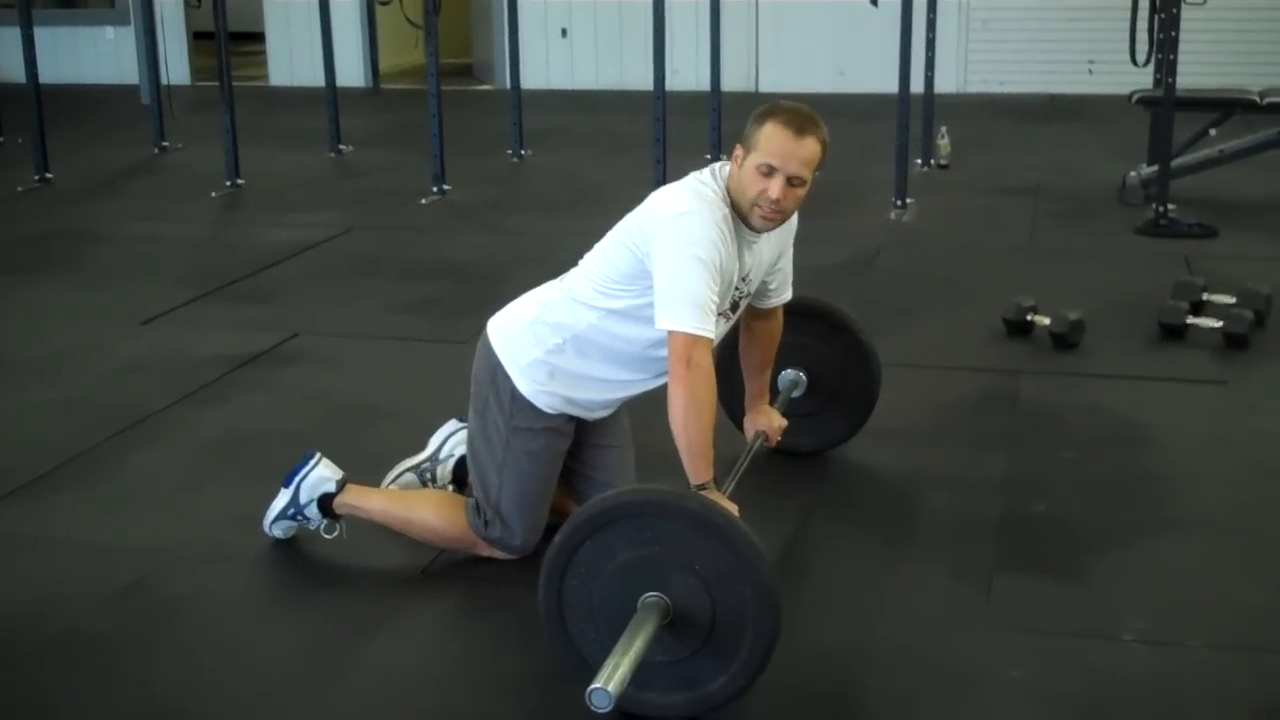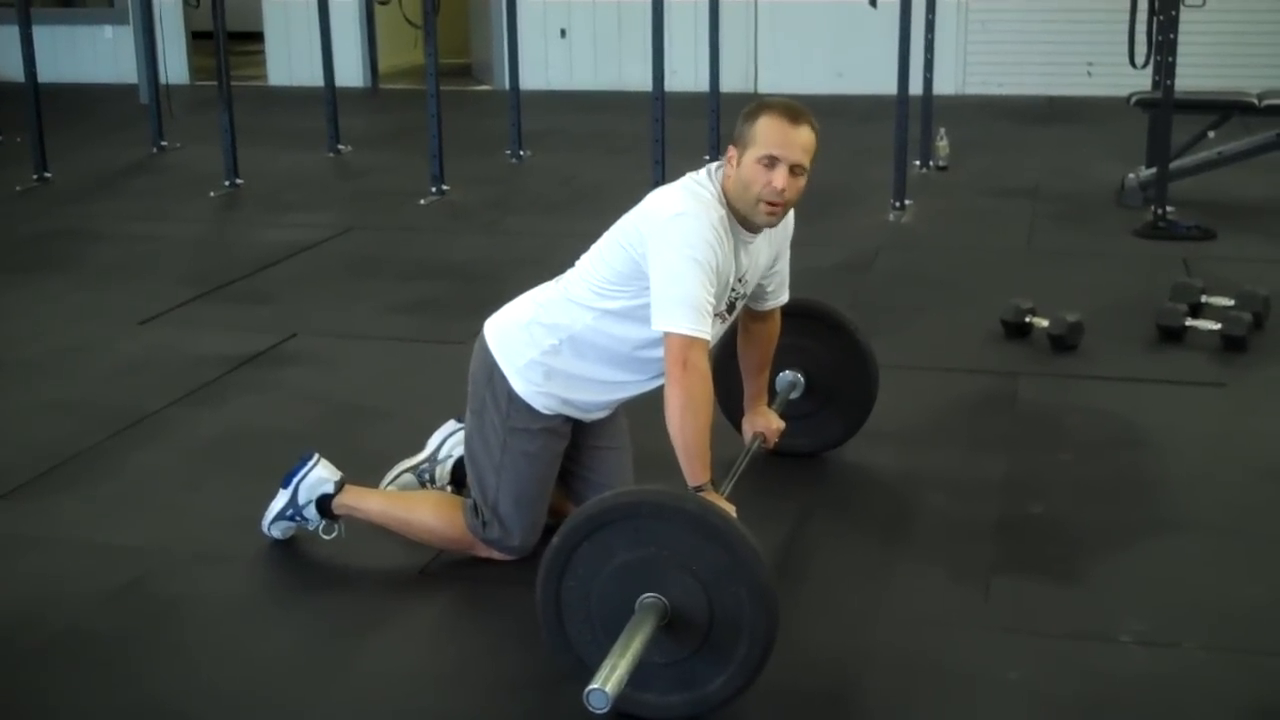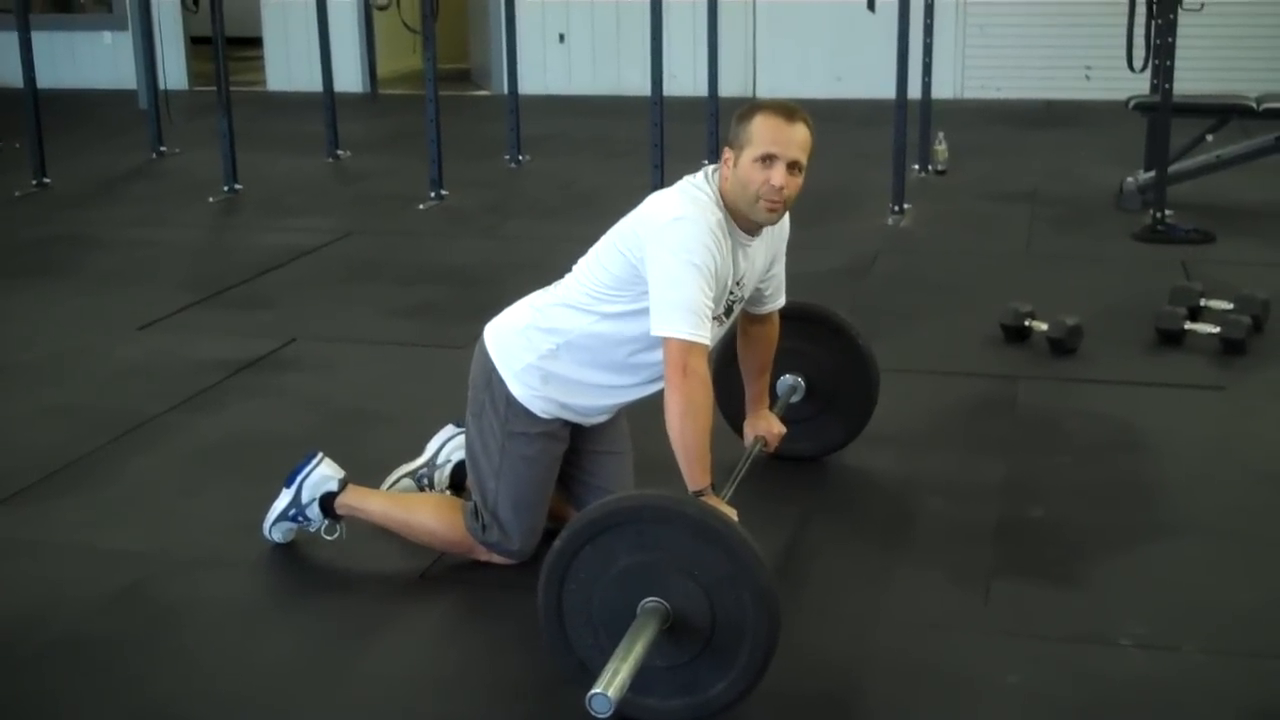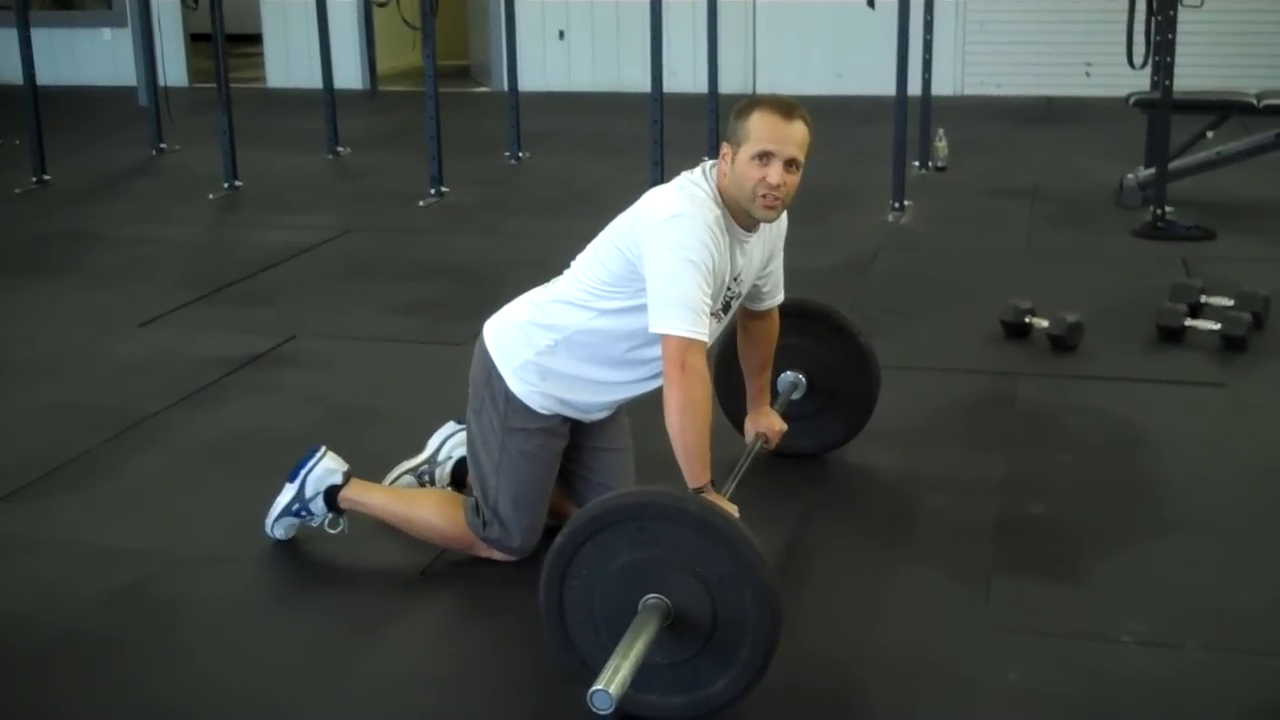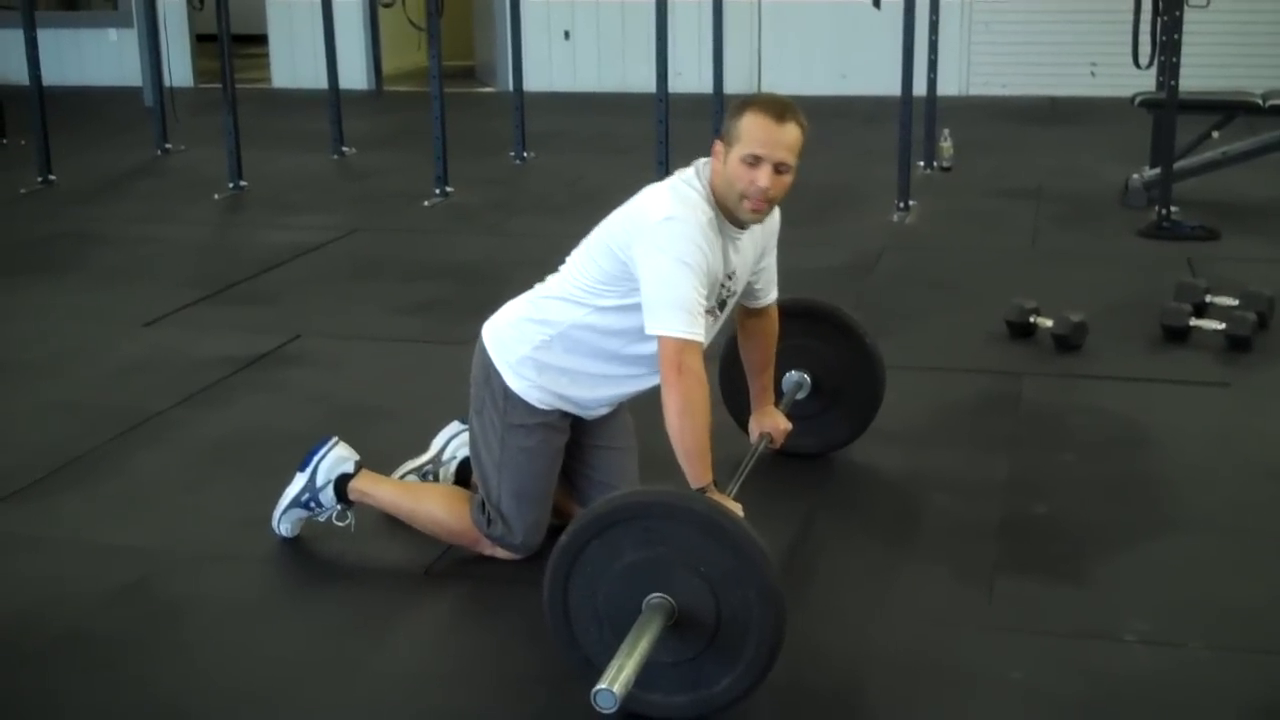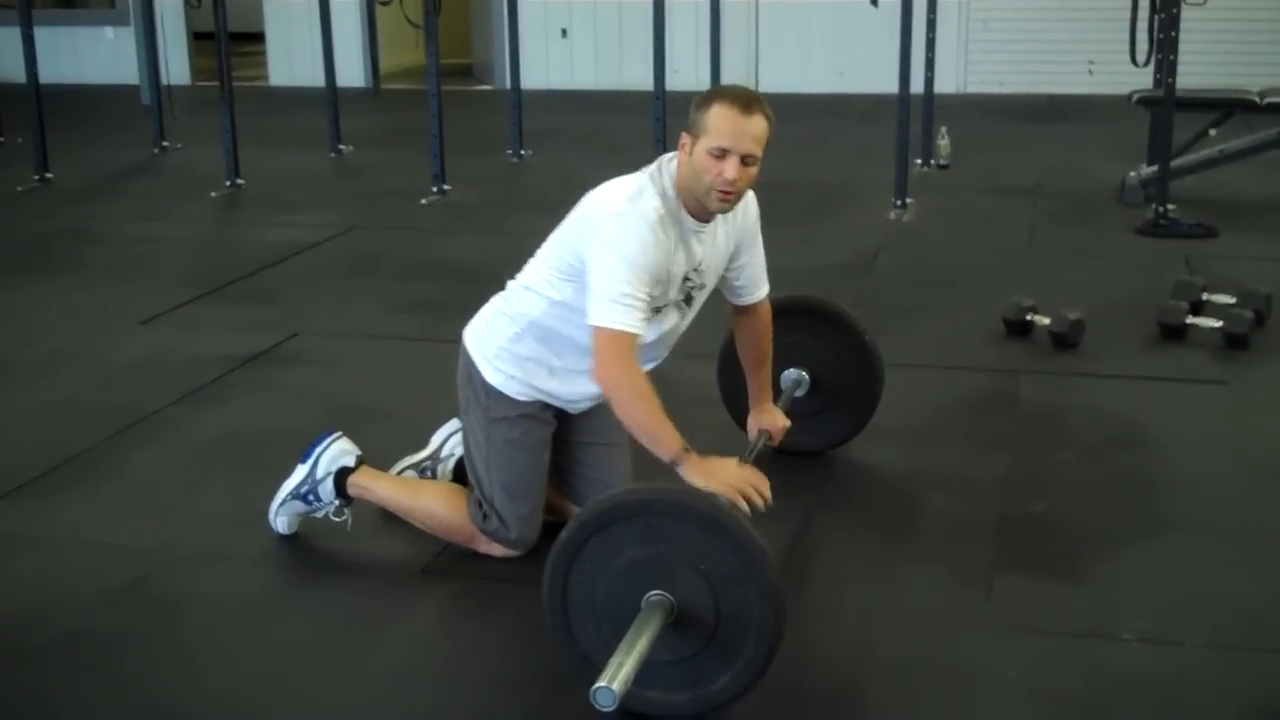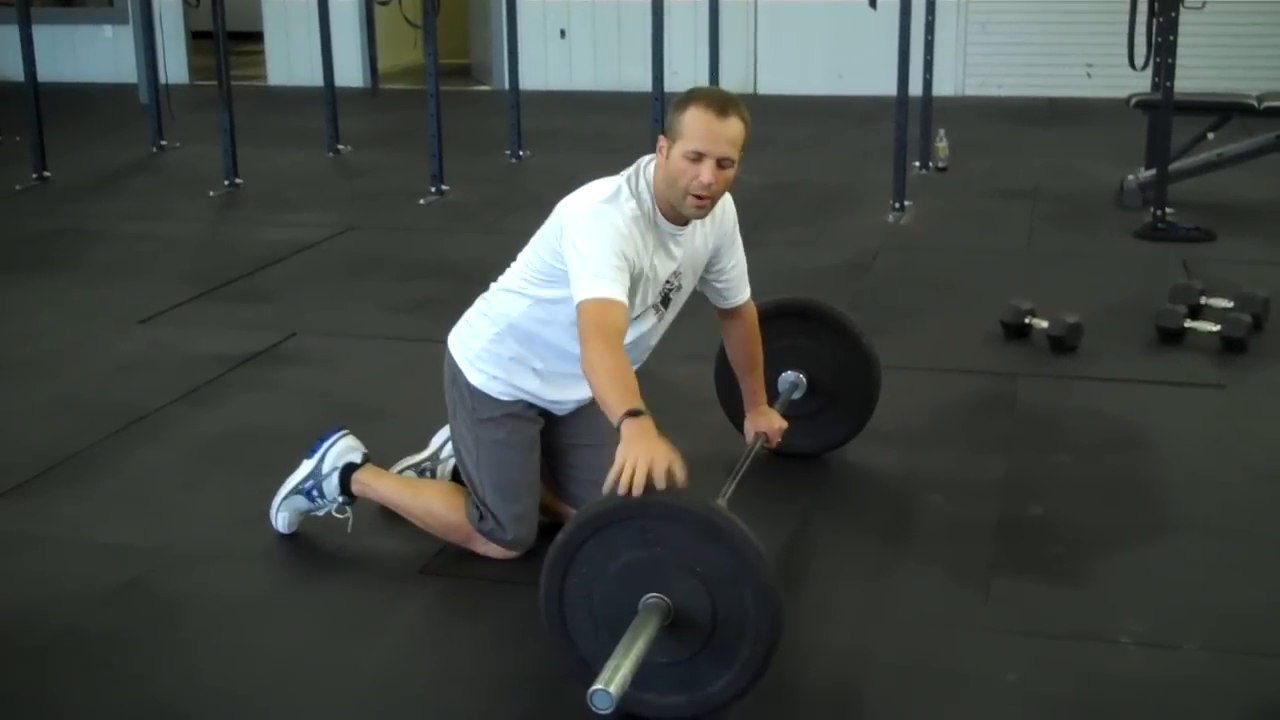
dt=0.3s
person 1, frame 1
left shoulder: (775, 217)
right shoulder: (693, 220)
left elbow: (763, 309)
right elbow: (688, 363)
left wrist: (758, 404)
right wrist: (705, 491)
left hip: (589, 383)
right hip: (532, 369)
right knee: (505, 538)
left ankle: (464, 458)
right ankle: (329, 491)
person 1, frame 2
left shoulder: (774, 217)
right shoulder: (689, 221)
left elbow: (761, 312)
right elbow: (685, 365)
left wrist: (756, 406)
right wrist: (702, 492)
left hip: (585, 385)
right hip: (531, 371)
right knee: (503, 540)
left ankle: (462, 457)
right ankle: (328, 494)
person 1, frame 3
left shoulder: (769, 220)
right shoulder: (687, 226)
left elbow: (759, 314)
right elbow: (685, 370)
left wrist: (758, 409)
right wrist: (702, 495)
left hip: (586, 386)
right hip: (529, 375)
right knee: (503, 544)
left ankle: (462, 463)
right ankle: (330, 493)
person 1, frame 4
left shoulder: (766, 216)
right shoulder: (683, 222)
left elbow: (759, 310)
right elbow: (684, 368)
left wrist: (759, 407)
right wrist: (702, 493)
left hip: (586, 385)
right hip: (529, 373)
right knee: (504, 542)
left ankle: (462, 461)
right ankle: (334, 487)
person 1, frame 5
left shoulder: (759, 214)
right shoulder: (676, 222)
left elbow: (759, 309)
right elbow: (680, 369)
left wrist: (762, 406)
right wrist: (705, 493)
left hip: (591, 383)
right hip: (529, 372)
right knee: (511, 540)
left ankle: (468, 458)
right ankle: (343, 479)
person 1, frame 6
left shoulder: (738, 207)
right shoulder: (629, 217)
left elbow: (750, 305)
right elbow: (614, 367)
left wrist: (762, 403)
right wrist: (688, 463)
left hip: (576, 382)
right hip: (512, 369)
right knee: (506, 537)
left ankle: (465, 458)
right ankle: (343, 474)
person 1, frame 7
left shoulder: (716, 213)
right shoulder: (605, 215)
left elbow: (736, 308)
right elbow: (600, 339)
left wrist: (756, 406)
right wrist: (635, 425)
left hip: (568, 385)
right hip: (497, 372)
right knee: (504, 539)
left ankle: (462, 459)
right ankle: (346, 473)
